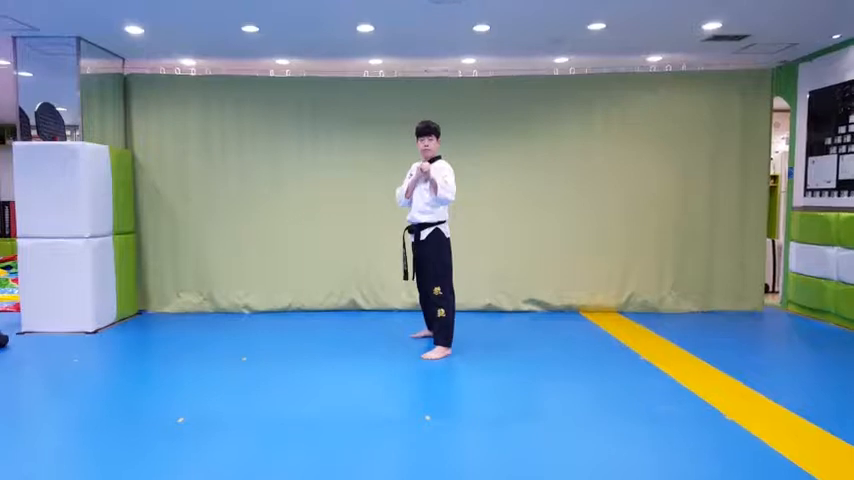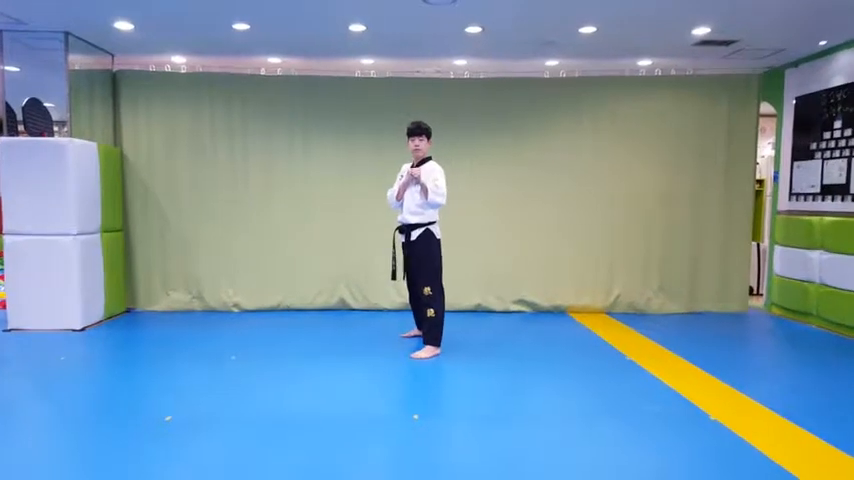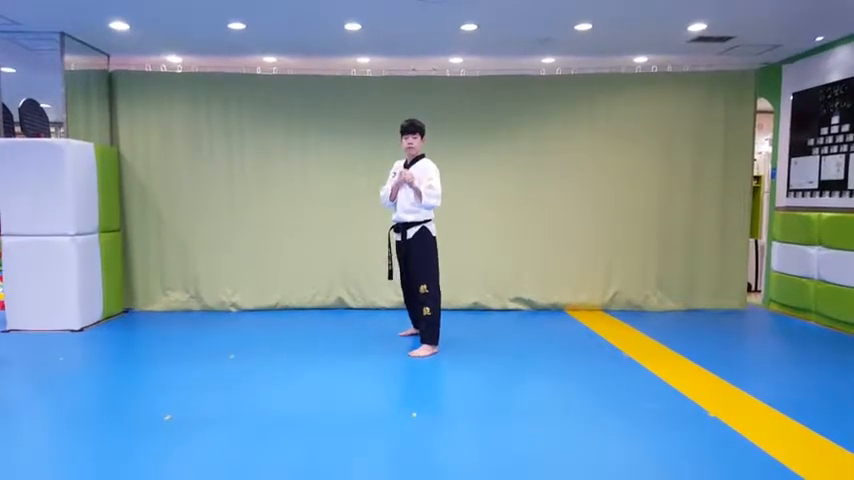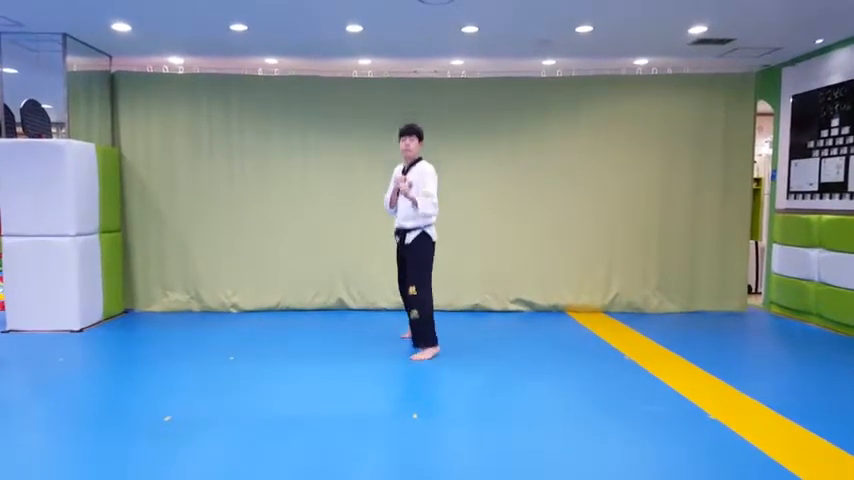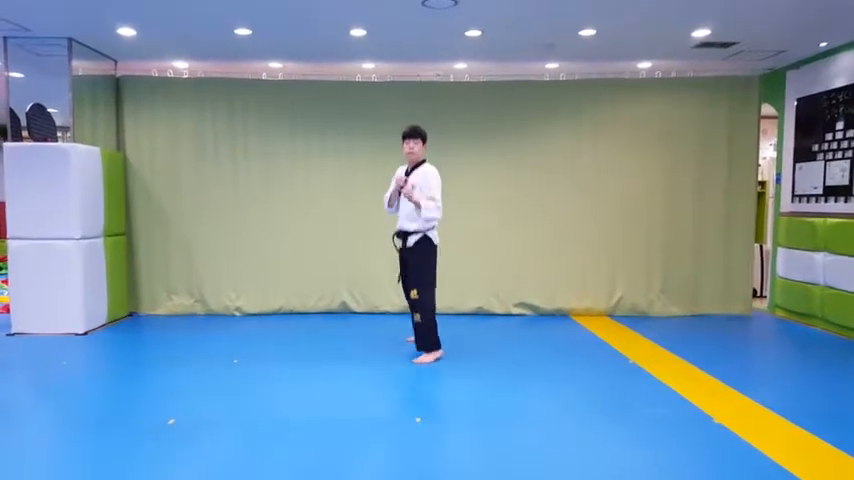
dt=0.7s
person 1, frame 1
left shoulder: (443, 167)
right shoulder: (414, 168)
left elbow: (447, 196)
right elbow: (402, 200)
left wrist: (431, 176)
right wrist: (416, 179)
left hip: (436, 233)
right hip: (418, 234)
left knee: (440, 286)
right knee: (424, 283)
left ankle: (444, 344)
right ankle: (433, 327)
person 1, frame 2
left shoulder: (434, 169)
right shoulder: (405, 169)
left elbow: (438, 200)
right elbow: (393, 202)
left wrist: (421, 181)
right wrist: (406, 183)
left hip: (426, 234)
right hip: (408, 234)
left knee: (429, 286)
right knee: (414, 284)
left ankle: (433, 343)
right ankle: (422, 326)
person 1, frame 3
left shoulder: (428, 167)
right shoulder: (397, 167)
left elbow: (433, 200)
right elbow: (386, 201)
left wrist: (414, 185)
right wrist: (398, 183)
left hip: (421, 232)
right hip: (401, 232)
left knee: (426, 285)
right knee: (408, 283)
left ankle: (430, 343)
right ankle: (418, 325)
person 1, frame 4
left shoulder: (426, 171)
right shoulder: (399, 171)
left elbow: (430, 207)
right elbow: (390, 208)
left wrist: (410, 195)
right wrist: (396, 191)
left hip: (421, 237)
right hip: (404, 237)
left knee: (418, 289)
right knee: (407, 287)
left ankle: (429, 344)
right ankle: (417, 328)
person 1, frame 5
left shoulder: (430, 173)
right shoulder: (401, 172)
left elbow: (435, 210)
right elbow: (389, 207)
left wrist: (417, 201)
right wrist: (396, 189)
left hip: (423, 240)
right hip: (406, 239)
left knee: (421, 292)
right knee: (411, 289)
left ankle: (432, 348)
right ankle: (421, 333)
